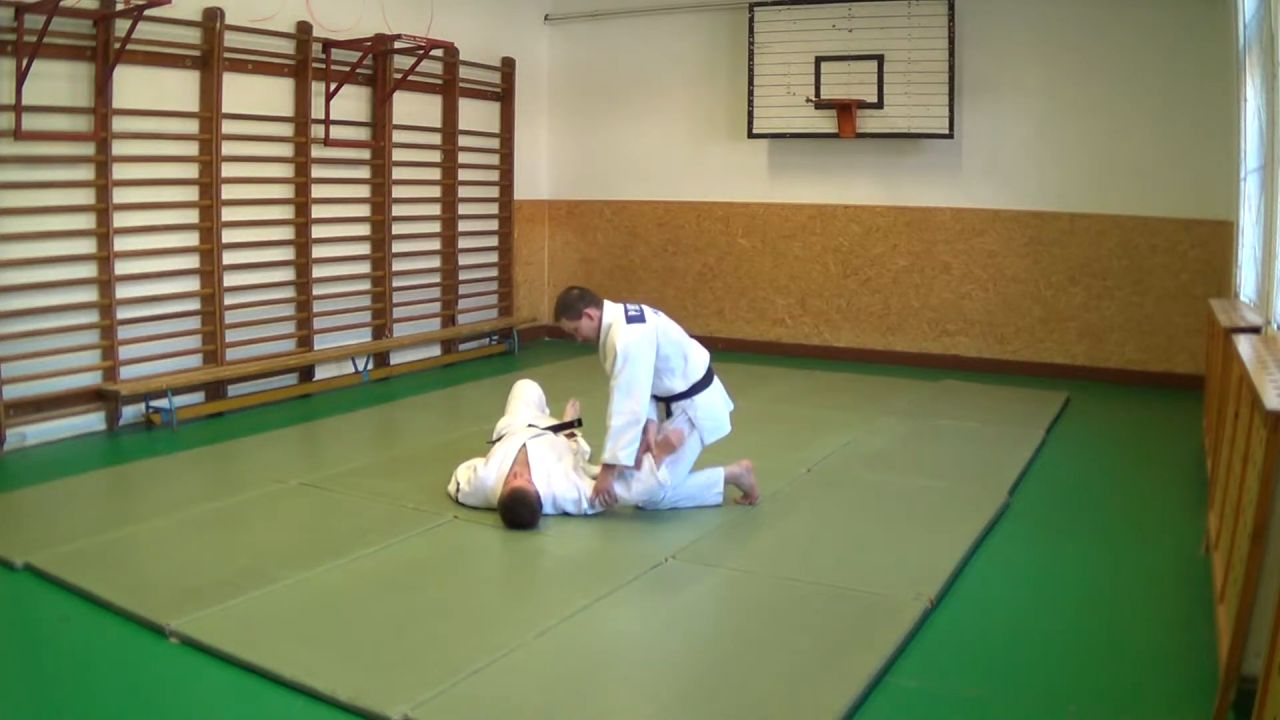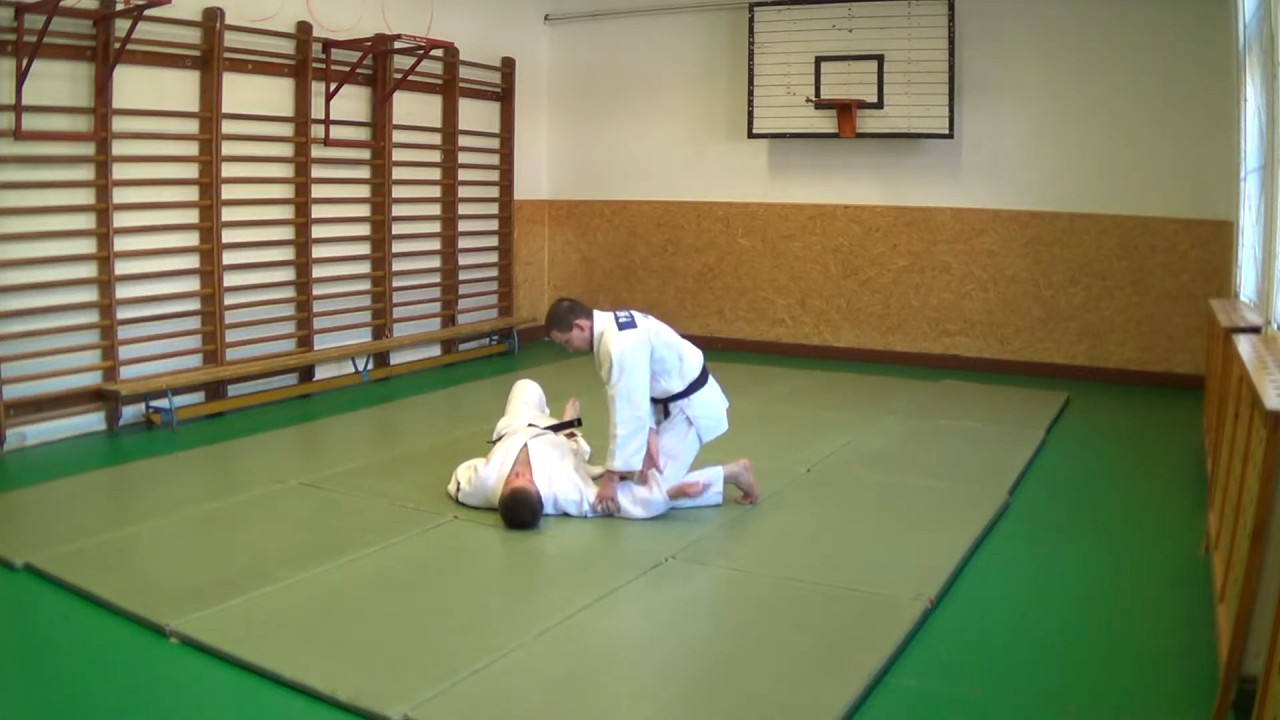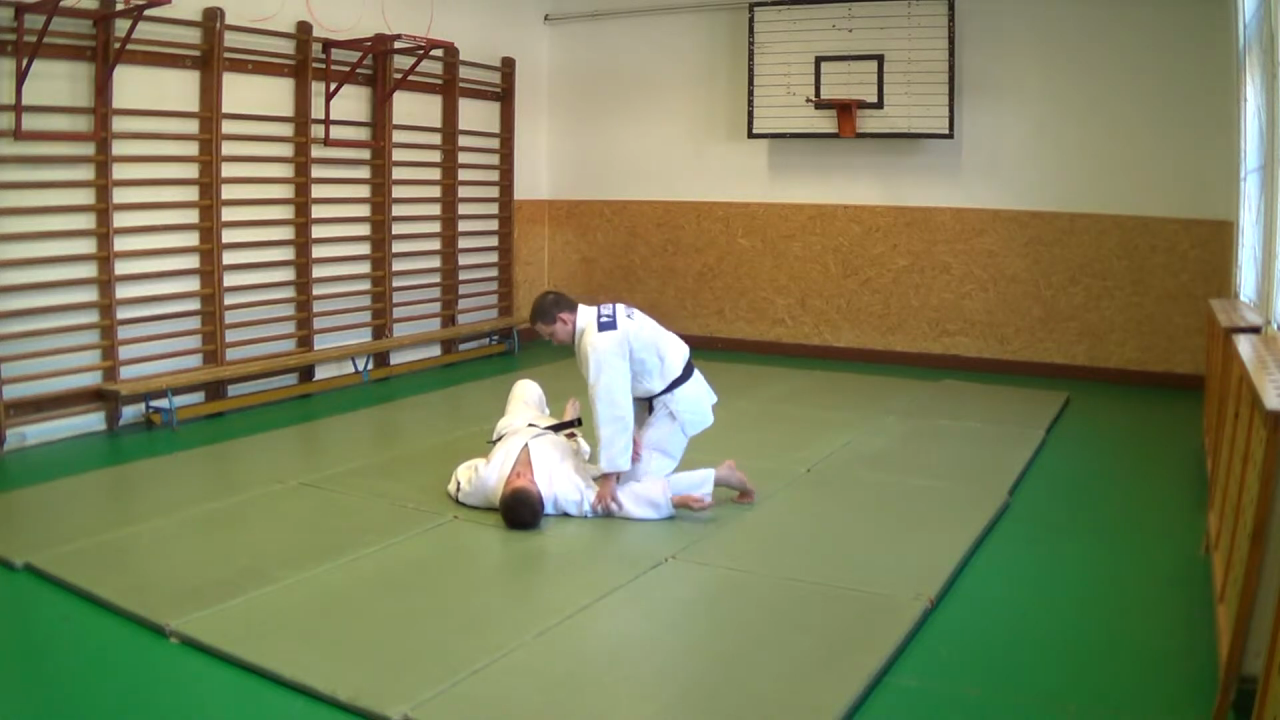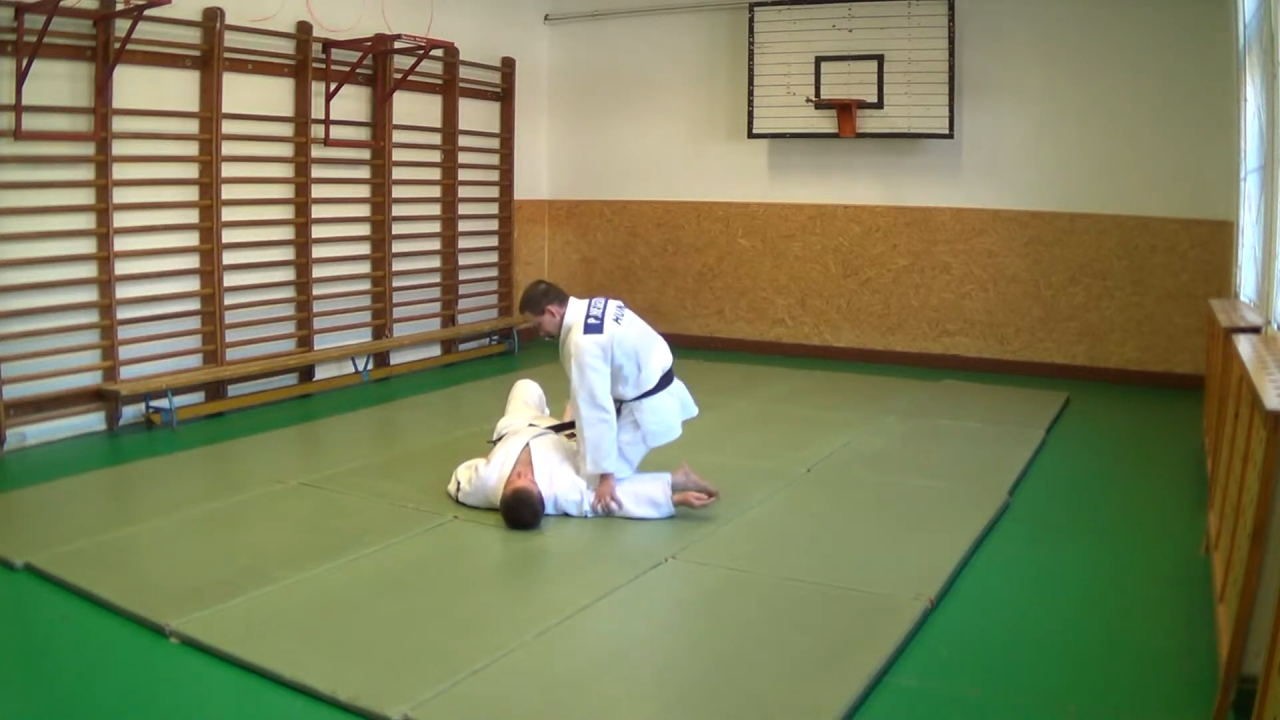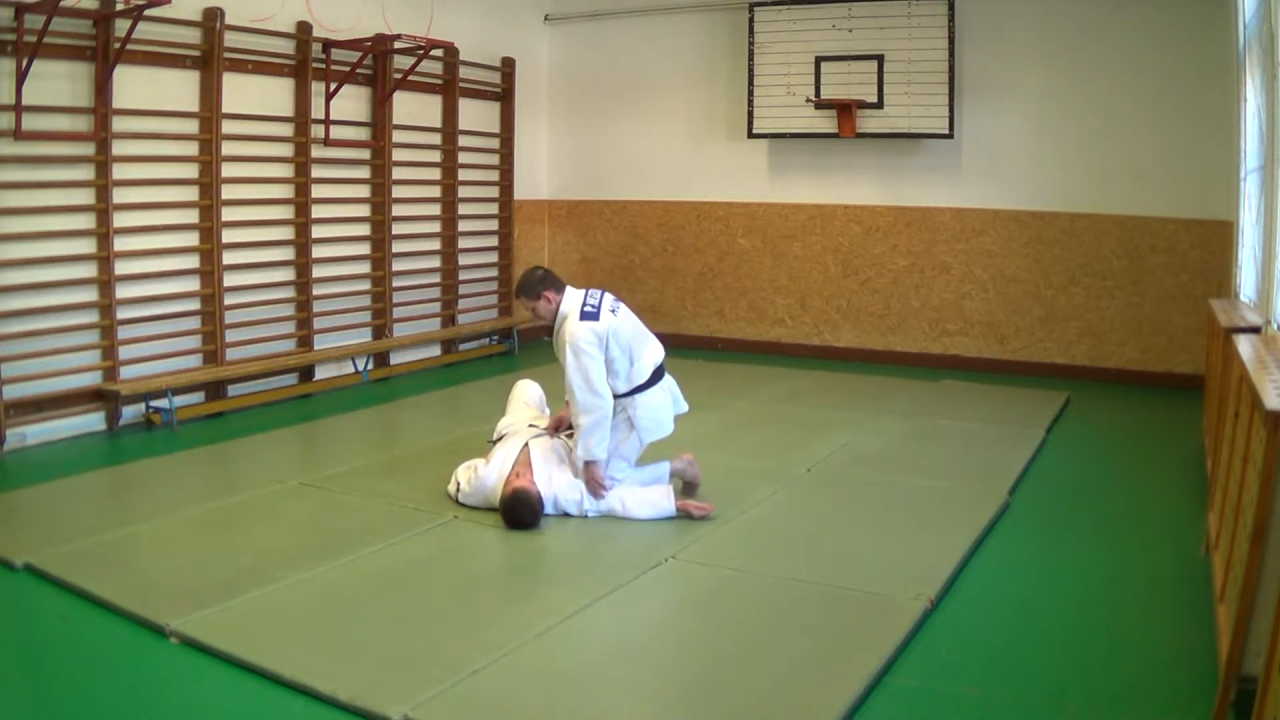
dt=0.2s
person 1, frame 1
left shoulder: (484, 483)
right shoulder: (569, 496)
left elbow: (460, 481)
right elbow: (626, 490)
right wrist: (657, 456)
left knee: (526, 387)
person 1, frame 2
left shoulder: (482, 486)
right shoulder: (562, 495)
left elbow: (459, 481)
right elbow: (622, 499)
right wrist: (673, 493)
left hip: (513, 436)
right hip: (555, 443)
left knee: (526, 387)
person 1, frame 3
left shoulder: (482, 485)
right shoulder: (562, 495)
left elbow: (458, 482)
right elbow: (619, 499)
right wrist: (676, 500)
right hip: (556, 443)
left knee: (526, 388)
person 1, frame 4
left shoulder: (482, 484)
right shoulder: (561, 494)
left elbow: (457, 482)
right elbow: (618, 496)
right wrist: (675, 499)
left knee: (527, 388)
person 1, frame 5
left shoulder: (482, 485)
right shoulder: (560, 495)
left elbow: (458, 482)
right elbow: (618, 499)
right wrist: (675, 504)
right hip: (559, 445)
left knee: (527, 387)
person 2, frame 1
left shoulder: (628, 337)
right shoulder: (622, 315)
left elbow: (629, 406)
right elbow: (637, 387)
left wrist: (608, 468)
right wrist: (649, 427)
left hip: (693, 407)
right hip: (680, 395)
left ankle: (734, 474)
person 2, frame 2
left shoulder: (621, 344)
right shoulder: (611, 325)
left elbow: (628, 413)
right elbow: (636, 394)
left wrist: (611, 477)
right wrist: (650, 435)
left hip: (690, 406)
right hip: (672, 396)
person 2, frame 3
left shoulder: (599, 343)
right shoulder: (598, 317)
left elbow: (611, 410)
left wrist: (609, 478)
right wrist: (631, 430)
left hip: (676, 401)
right hip: (668, 391)
person 2, frame 4
left shoulder: (583, 343)
right shoulder: (595, 307)
left elbow: (594, 411)
left wrist: (605, 477)
left hip: (649, 407)
right hip: (659, 393)
person 2, frame 5
left shoulder: (577, 331)
right shoulder: (589, 298)
left elbow: (593, 401)
left wrist: (591, 462)
right wrist: (570, 407)
left hip: (639, 405)
right hip: (651, 392)
left knee: (601, 484)
left ankle: (675, 469)
